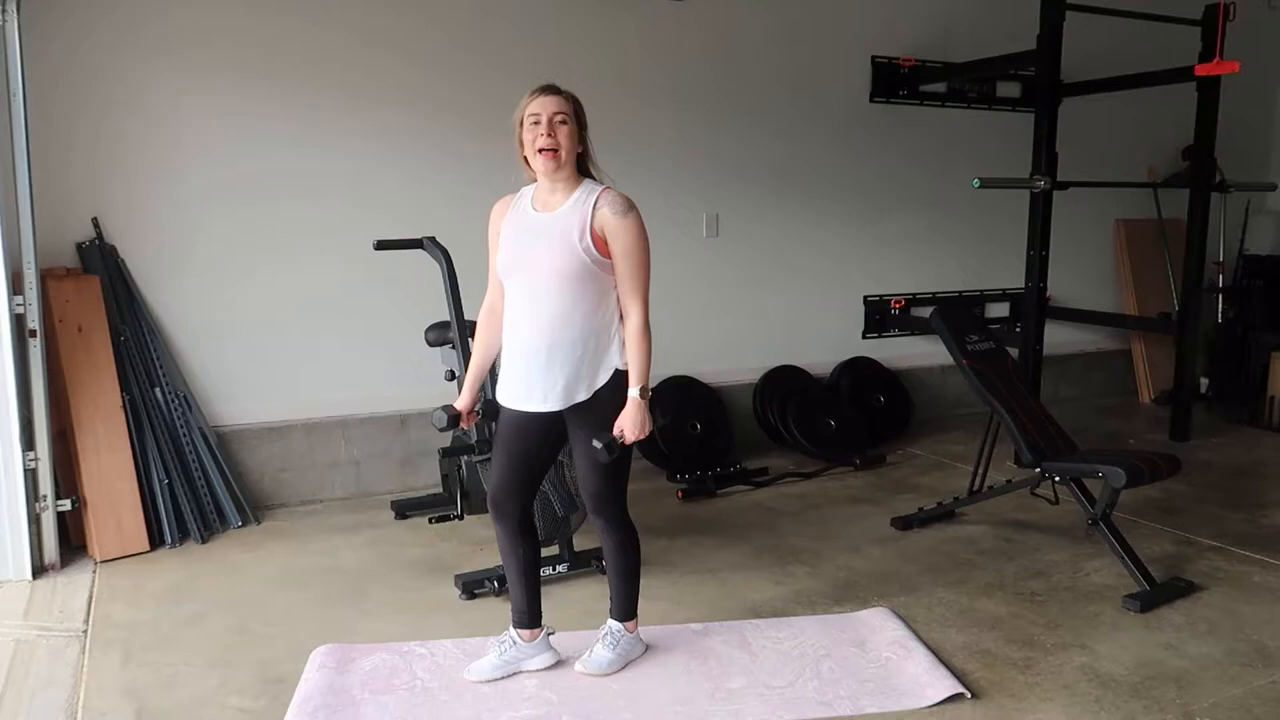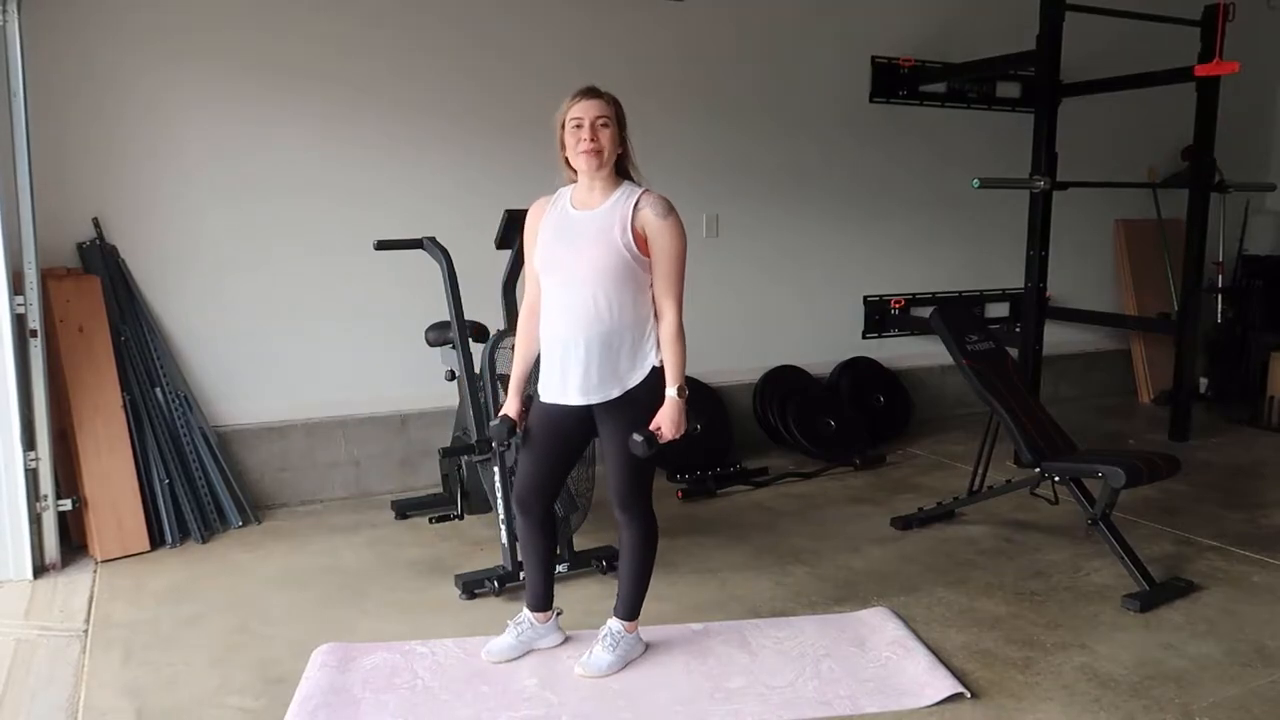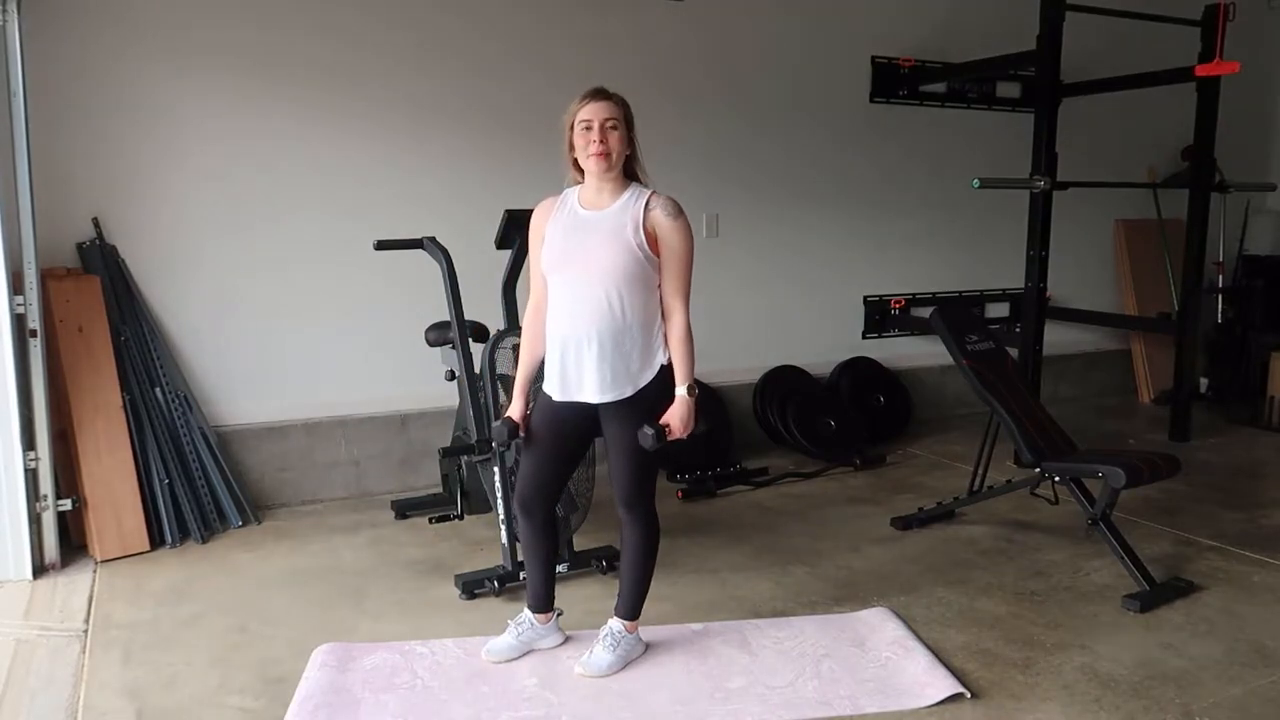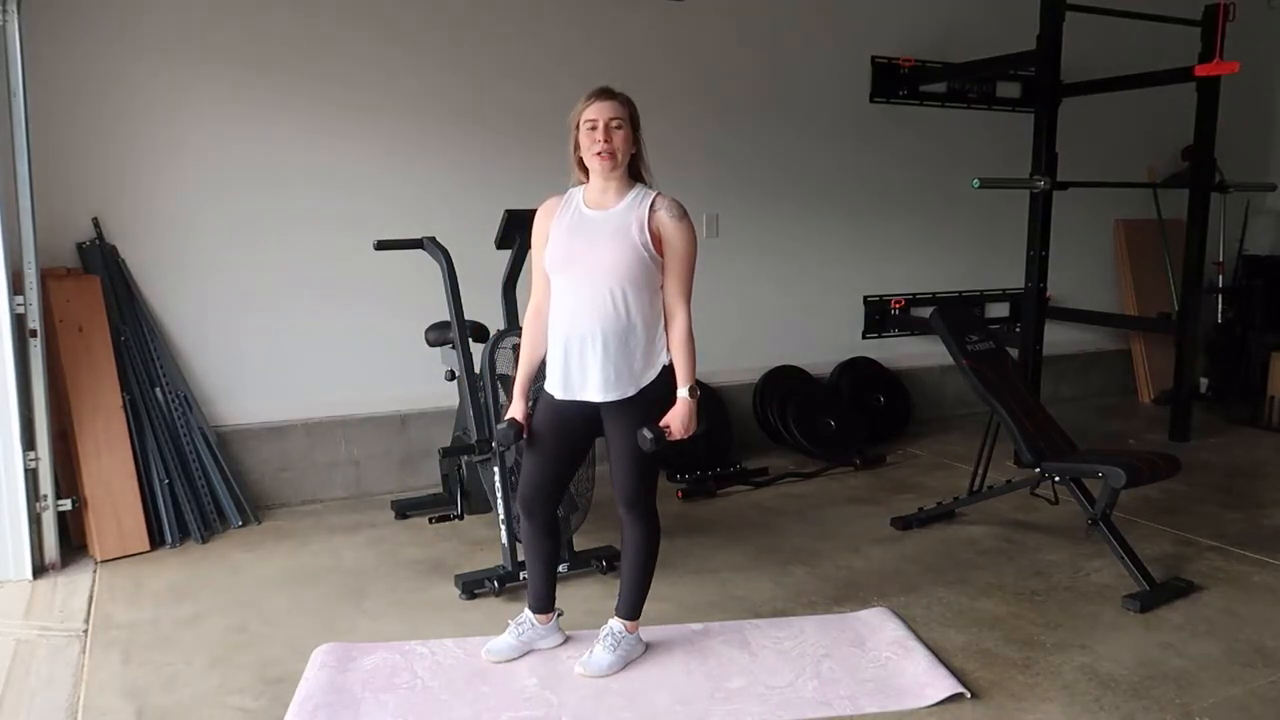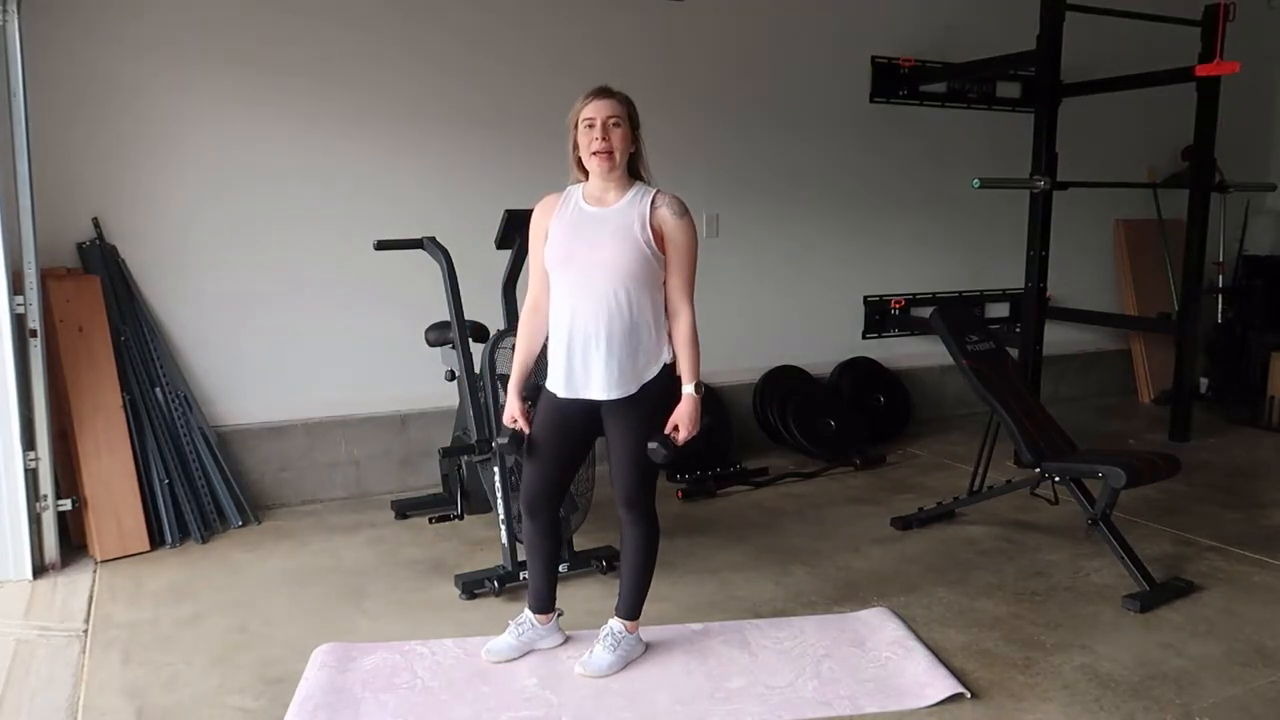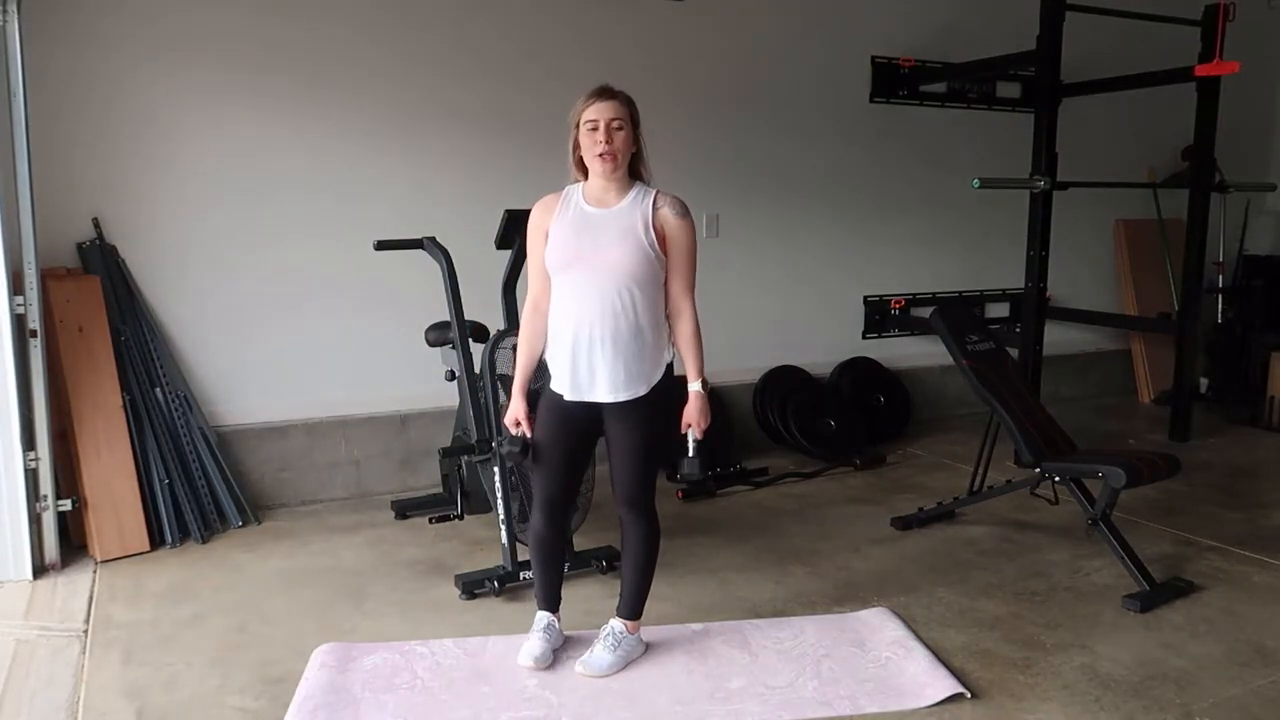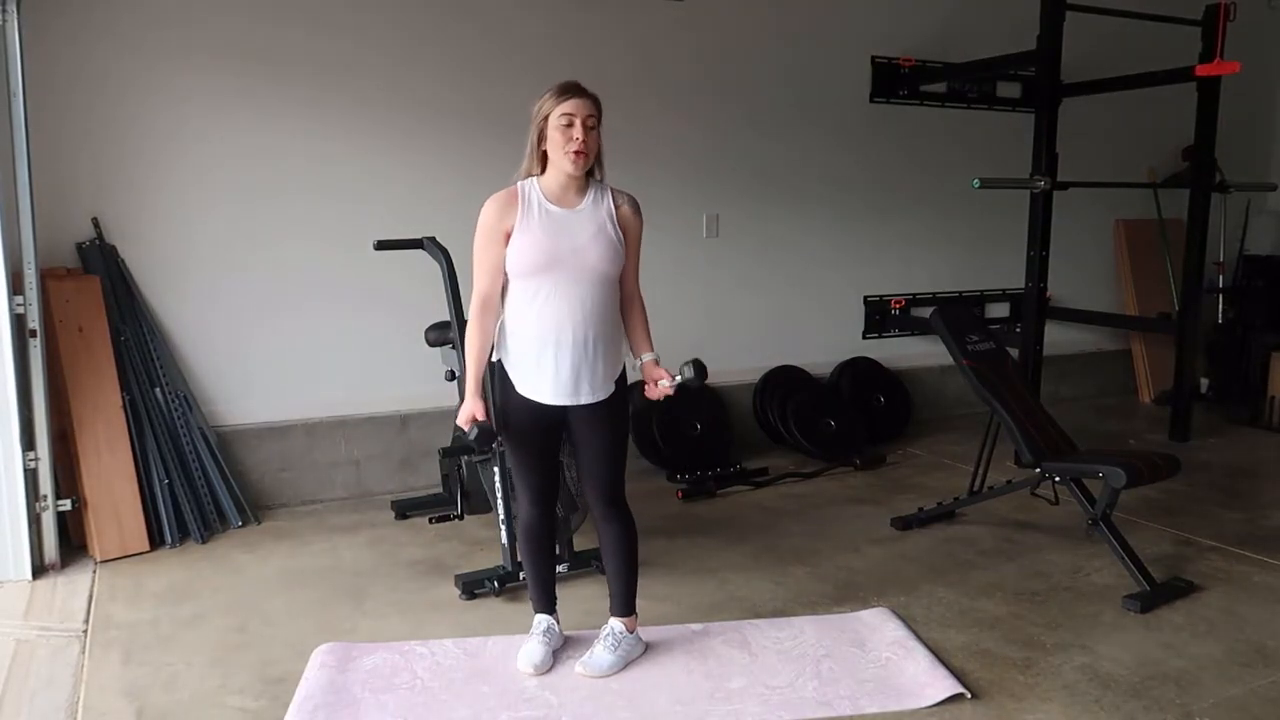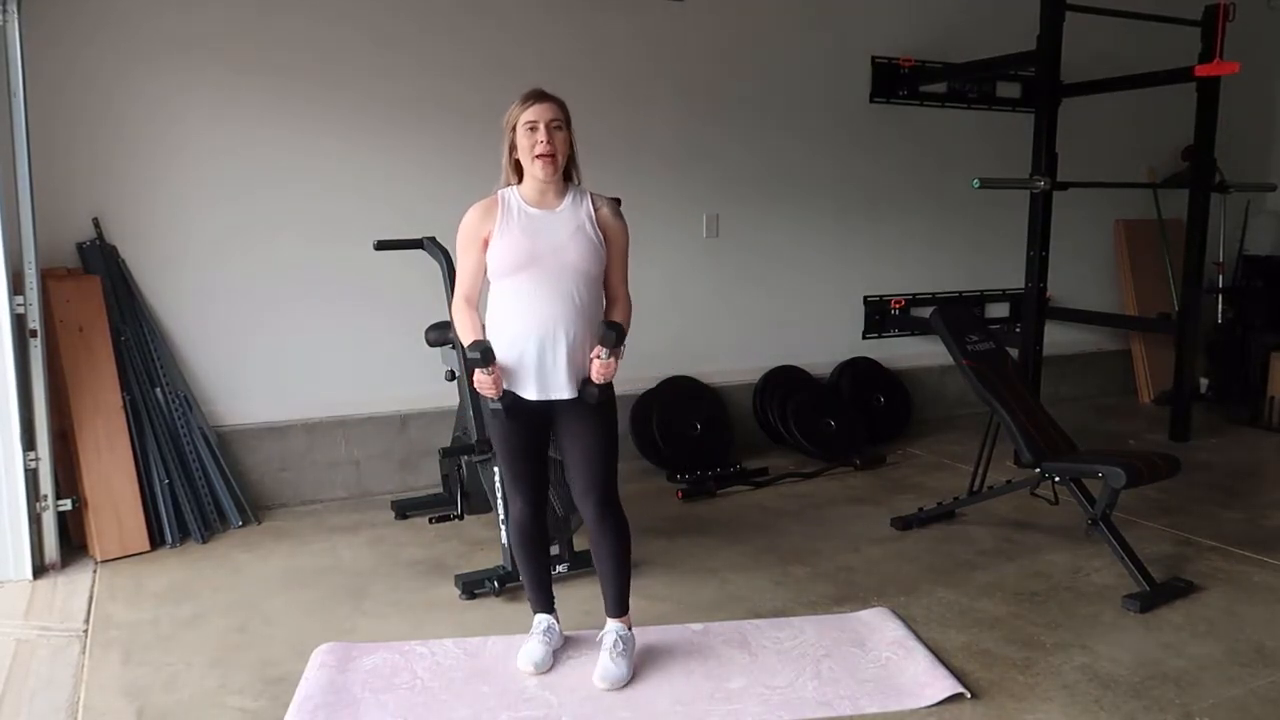
dt=0.7s
person 1, frame 1
left shoulder: (609, 211)
right shoulder: (505, 213)
left elbow: (635, 313)
right elbow: (494, 306)
left wrist: (637, 397)
right wrist: (470, 387)
left hip: (597, 390)
right hip: (526, 391)
left knee: (605, 510)
right knee: (506, 503)
left ankle: (623, 630)
right ankle: (526, 637)
person 1, frame 2
left shoulder: (649, 212)
right shoulder: (543, 213)
left elbow: (669, 313)
right elbow: (533, 307)
left wrist: (674, 395)
right wrist: (514, 391)
left hip: (629, 386)
right hip: (559, 387)
left knee: (630, 505)
right knee: (528, 496)
left ankle: (625, 630)
right ankle: (540, 618)
person 1, frame 3
left shoulder: (657, 214)
right shoulder: (549, 214)
left elbow: (676, 312)
right elbow: (538, 308)
left wrist: (683, 392)
right wrist: (519, 393)
left hip: (635, 388)
right hip: (564, 386)
left knee: (634, 505)
right knee: (530, 497)
left ankle: (624, 630)
right ankle: (541, 619)
person 1, frame 4
left shoulder: (661, 215)
right shoulder: (553, 213)
left elbow: (678, 313)
right elbow: (539, 308)
left wrist: (685, 393)
right wrist: (519, 392)
left hip: (637, 388)
right hip: (565, 387)
left knee: (635, 506)
right knee: (532, 499)
left ankle: (625, 630)
right ankle: (541, 619)
person 1, frame 5
left shoulder: (662, 213)
right shoulder: (551, 211)
left elbow: (680, 309)
right elbow: (537, 305)
left wrist: (690, 390)
right wrist: (514, 388)
left hip: (639, 387)
right hip: (565, 385)
left knee: (634, 505)
right knee: (535, 499)
left ankle: (625, 630)
right ankle: (540, 620)
person 1, frame 6
left shoulder: (664, 213)
right shoulder: (550, 212)
left elbow: (682, 307)
right elbow: (537, 306)
left wrist: (696, 388)
right wrist: (519, 391)
left hip: (638, 389)
right hip: (566, 386)
left knee: (634, 505)
right knee: (547, 505)
left ankle: (626, 628)
right ankle: (547, 619)
person 1, frame 7
left shoulder: (621, 209)
right shoulder: (505, 208)
left elbow: (628, 296)
right elbow: (483, 303)
left wrist: (648, 360)
right wrist: (473, 389)
left hip: (600, 385)
right hip: (525, 386)
left knee: (607, 502)
right knee: (534, 504)
left ankle: (624, 627)
right ankle: (545, 621)
person 1, frame 8
left shoulder: (602, 213)
right shoulder: (486, 216)
left elbow: (618, 298)
right elbow: (464, 301)
left wrist: (610, 348)
right wrist: (479, 358)
left hip: (583, 388)
right hip: (511, 389)
left knee: (599, 504)
right knee: (525, 506)
left ankle: (618, 627)
right ankle: (545, 620)
